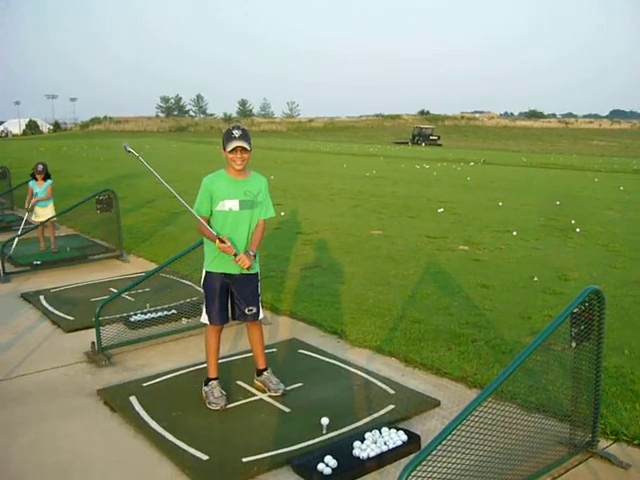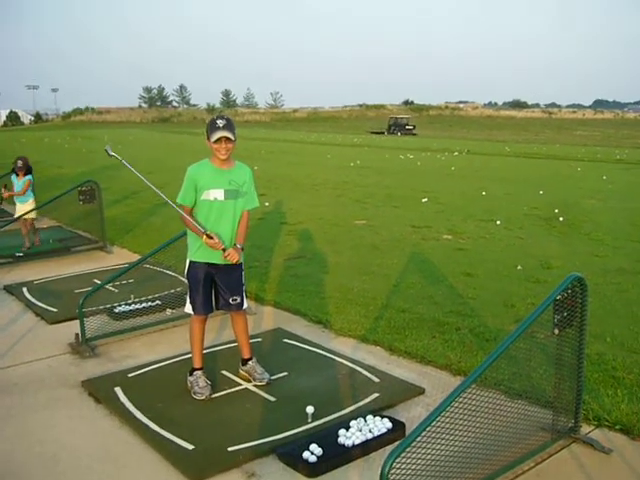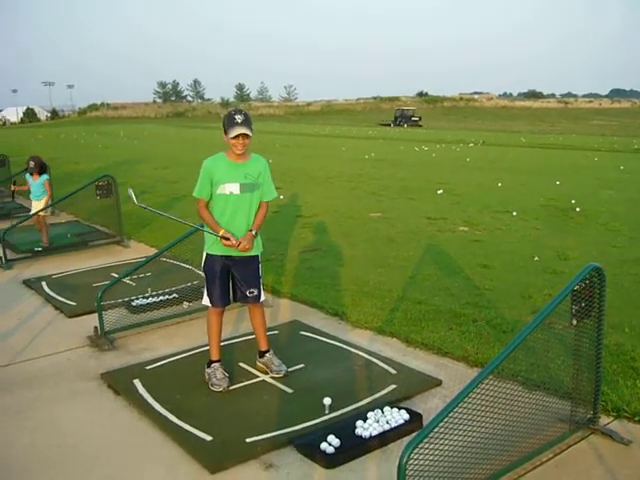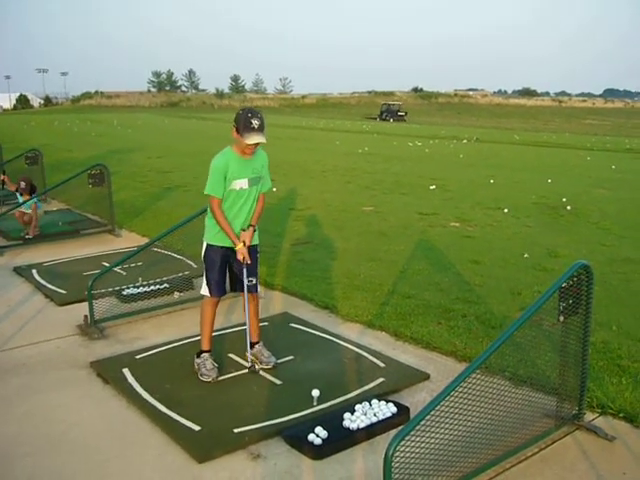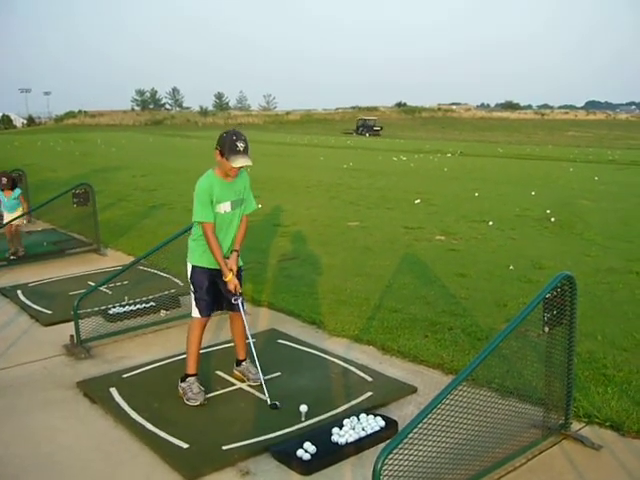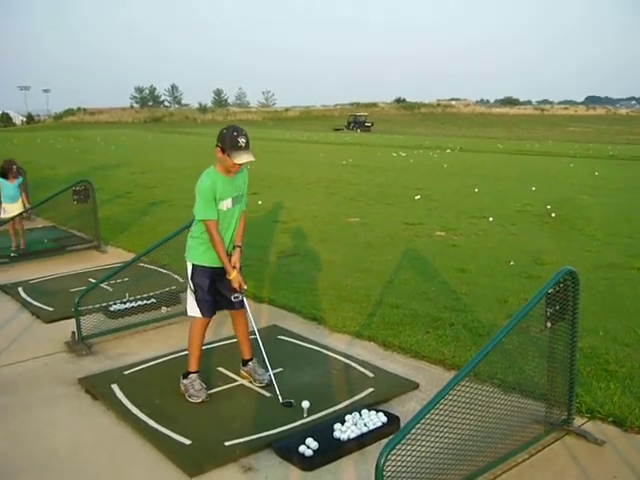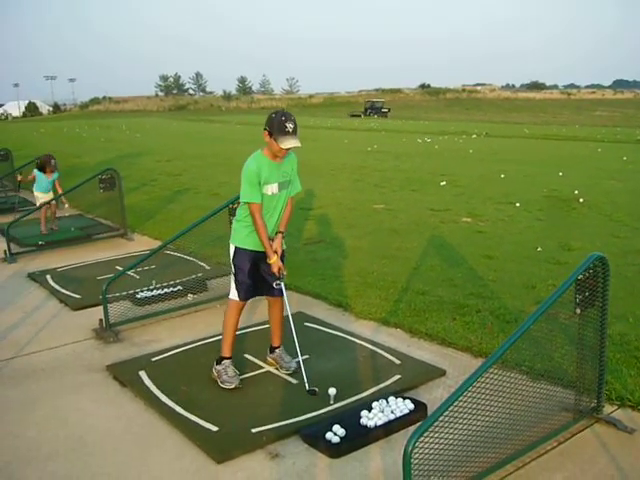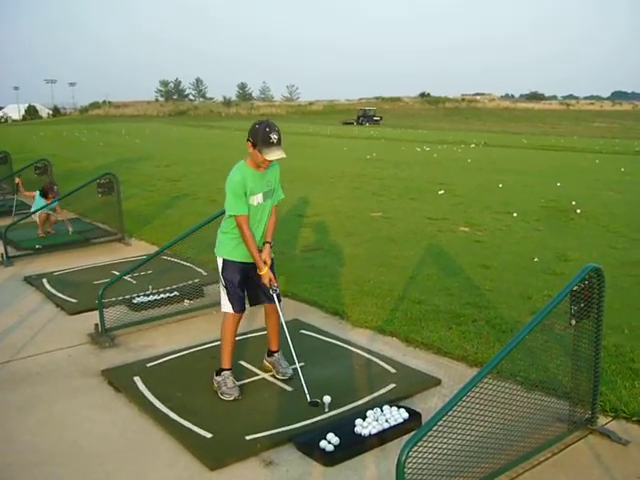
dt=0.5s
person 1, frame 1
left shoulder: (260, 183)
right shoulder: (211, 182)
left elbow: (260, 223)
right elbow: (201, 223)
left wrist: (250, 253)
right wrist: (218, 241)
left hip: (247, 266)
right hip: (216, 266)
left knee: (254, 319)
right knee: (215, 323)
left ankle: (262, 373)
right ankle: (212, 382)
person 1, frame 2
left shoulder: (244, 172)
right shoulder: (196, 172)
left elbow: (245, 214)
right elbow: (184, 213)
left wrist: (238, 247)
right wrist: (204, 236)
left hip: (231, 257)
right hip: (200, 256)
left knee: (238, 309)
right knee: (199, 313)
left ankle: (247, 362)
right ankle: (197, 372)
person 1, frame 3
left shoulder: (260, 165)
right shoulder: (211, 166)
left elbow: (264, 205)
right elbow: (201, 207)
left wrist: (252, 234)
right wrist: (222, 232)
left hip: (249, 249)
right hip: (216, 249)
left knee: (255, 301)
right knee: (216, 306)
left ankle: (264, 355)
right ankle: (214, 364)
person 1, frame 4
left shoulder: (262, 158)
right shoulder: (221, 162)
right elbow: (215, 207)
left wrist: (250, 229)
right wrist: (235, 241)
left hip: (248, 239)
right hip: (218, 240)
left knee: (251, 292)
right knee: (213, 295)
left ankle: (255, 345)
right ankle: (203, 354)
person 1, frame 5
left shoulder: (244, 178)
right shoulder: (205, 185)
right elbow: (209, 233)
left wrist: (235, 254)
right wrist: (226, 273)
left hip: (230, 258)
right hip: (203, 261)
left knee: (236, 310)
right knee: (201, 316)
left ankle: (241, 363)
right ankle: (189, 379)
person 1, frame 6
left shoulder: (242, 174)
right shoulder: (207, 183)
right elbow: (213, 231)
left wrist: (237, 251)
right wrist: (230, 272)
left hip: (228, 255)
right hip: (204, 258)
left knee: (239, 309)
right knee: (203, 315)
left ankle: (248, 363)
right ankle: (191, 375)
person 1, frame 7
left shoulder: (291, 160)
right shoulder: (253, 166)
right elbow: (256, 215)
left wrist: (280, 236)
right wrist: (270, 254)
left hip: (273, 241)
right hip: (247, 243)
left knee: (276, 295)
right knee: (239, 298)
left ankle: (275, 350)
right ankle: (224, 361)
person 1, frame 8
left shoulder: (274, 169)
right shoulder: (237, 178)
right elbow: (243, 227)
left wrist: (268, 247)
right wrist: (260, 265)
left hip: (261, 251)
right hip: (234, 254)
left knee: (271, 302)
right knee: (234, 311)
left ankle: (273, 354)
right ankle: (224, 373)
